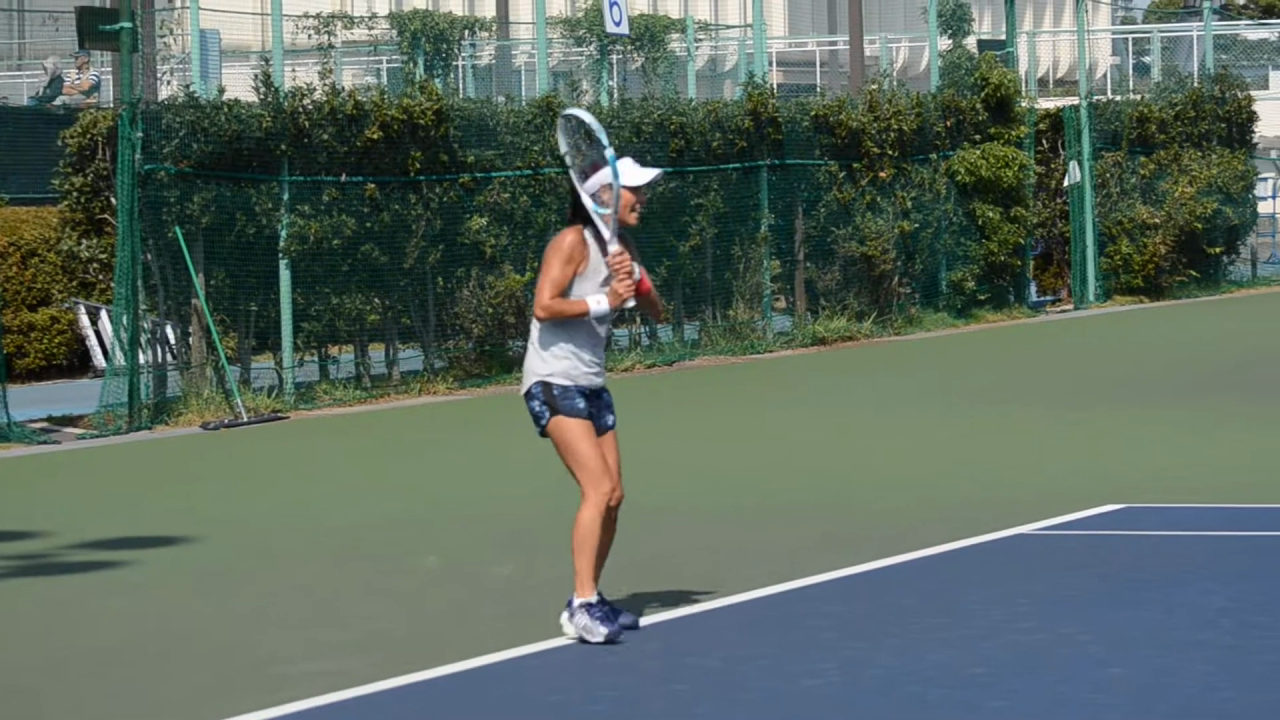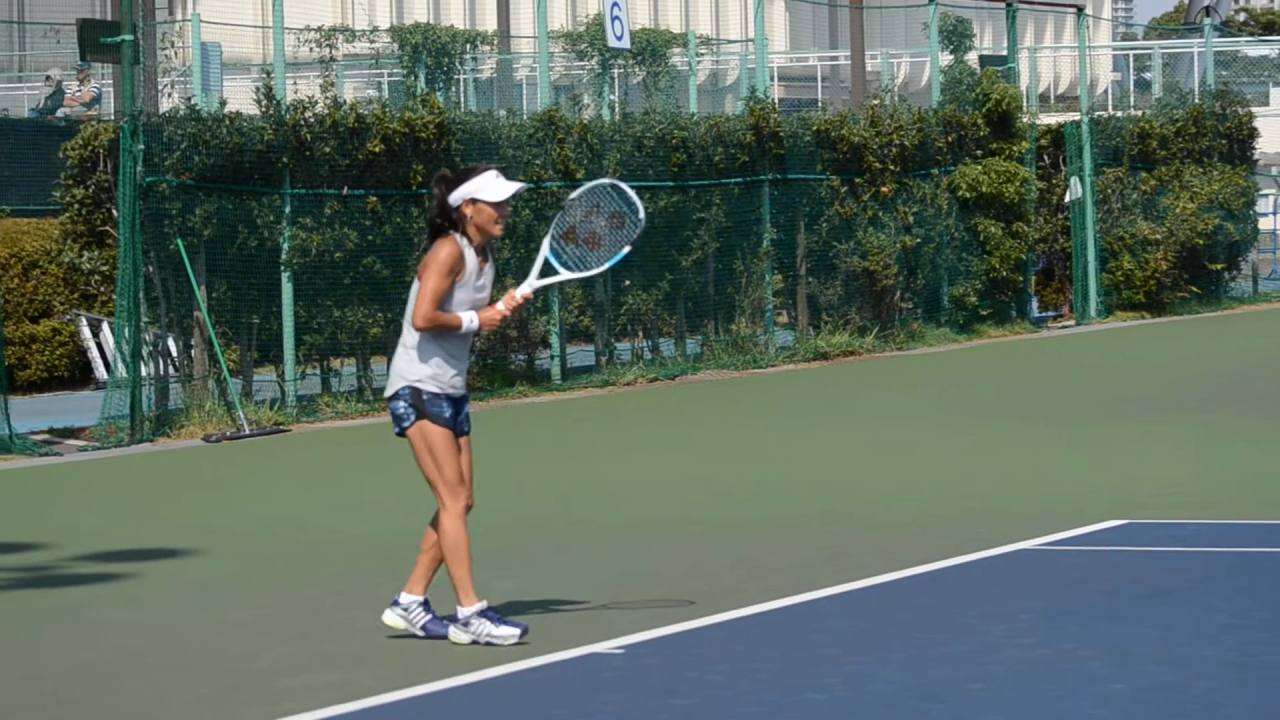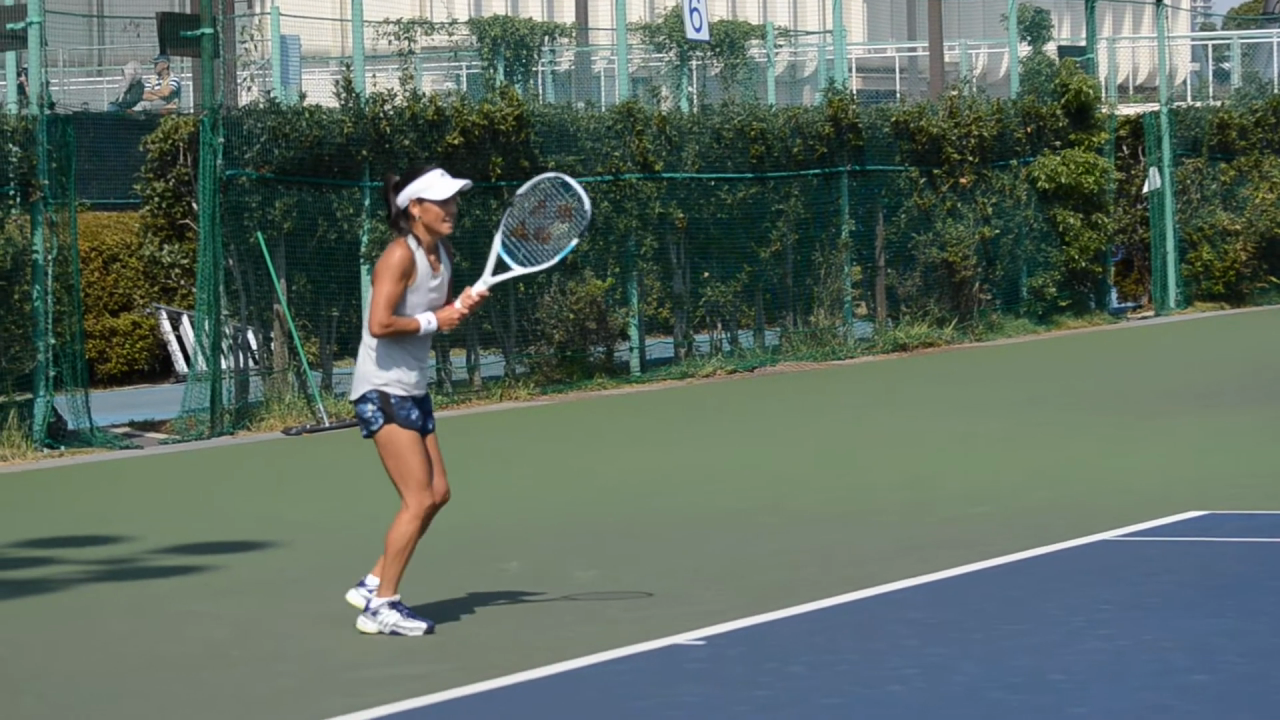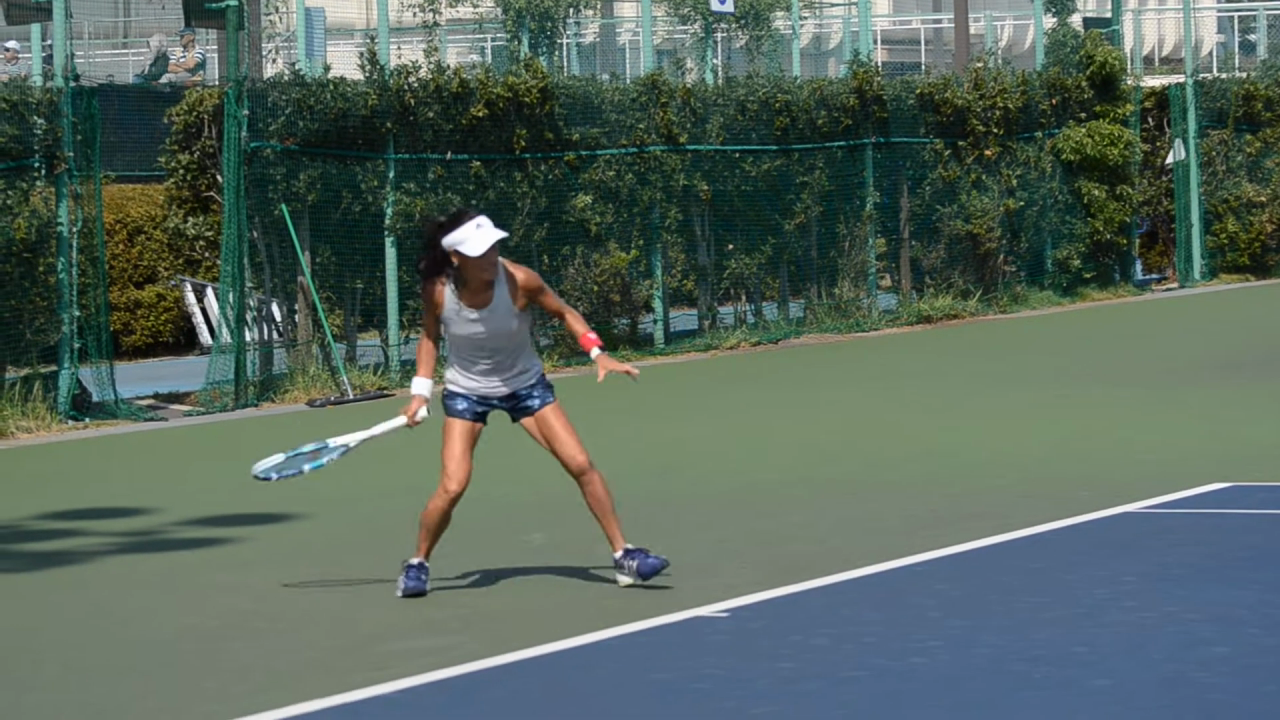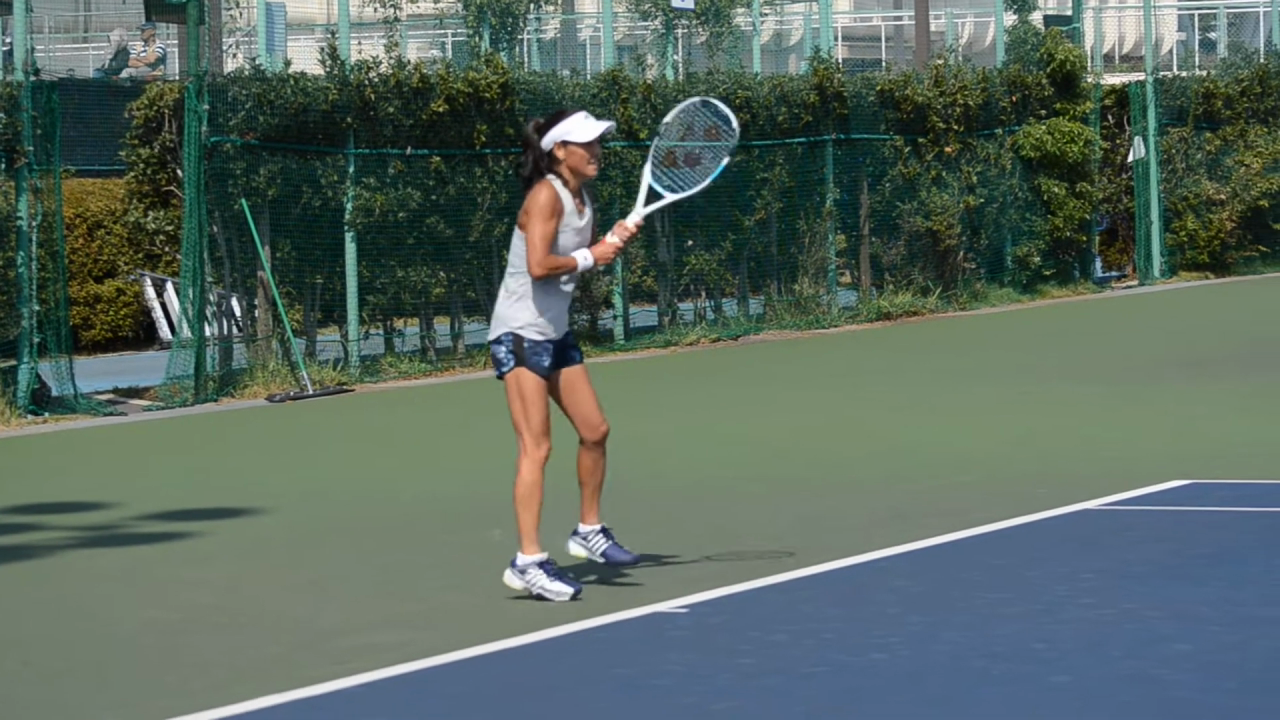
dt=1s
person 1, frame 1
left shoulder: (618, 246)
right shoulder: (572, 241)
left elbow: (654, 309)
right elbow: (543, 308)
left wrist: (635, 279)
right wrist: (605, 301)
left hip: (590, 384)
right hip: (554, 384)
left knee: (611, 496)
right knee: (599, 490)
left ankle: (589, 600)
right ankle: (581, 604)
person 1, frame 2
left shoulder: (485, 254)
right shoulder: (448, 250)
left elbow: (480, 316)
right elbow: (422, 318)
left wrist: (506, 308)
right wrist: (474, 321)
left hip: (451, 390)
right hip: (418, 387)
left knee: (457, 502)
right knee: (455, 499)
left ankle: (410, 602)
right ankle: (472, 610)
person 1, frame 3
left shoulder: (442, 252)
right shoulder: (399, 253)
right elbow: (379, 324)
left wrist: (462, 306)
right wrist: (433, 321)
left hip: (410, 389)
right hip: (382, 389)
left knee: (430, 499)
right knee: (420, 501)
left ankle: (372, 586)
right ankle: (382, 607)
person 1, frame 4
left shoulder: (521, 281)
right shoulder: (436, 288)
left elbow: (565, 312)
right elbow: (428, 336)
left wrist: (599, 353)
right wrist: (421, 390)
left hip: (525, 383)
right hip: (467, 388)
left knee: (581, 465)
right knee: (452, 487)
left ankle: (625, 555)
right ankle: (418, 563)
person 1, frame 5
left shoulder: (583, 196)
right shoulder: (546, 195)
right elbow: (539, 266)
left wrist: (616, 241)
right wrist: (592, 255)
left hip: (554, 333)
right hip: (522, 332)
left knee: (595, 432)
right knee: (536, 447)
left ankle: (590, 531)
right ankle: (529, 560)
